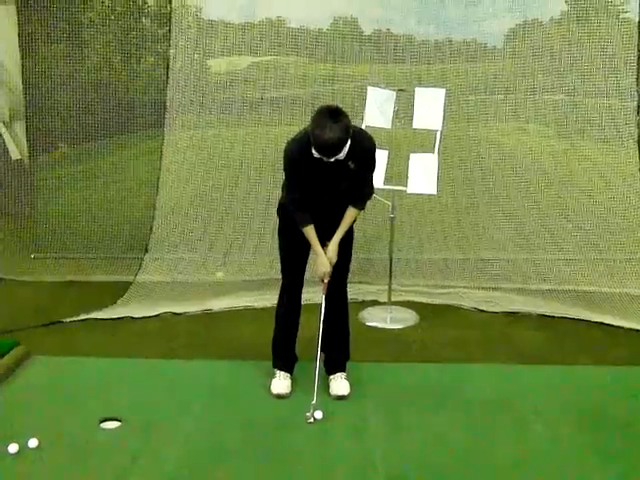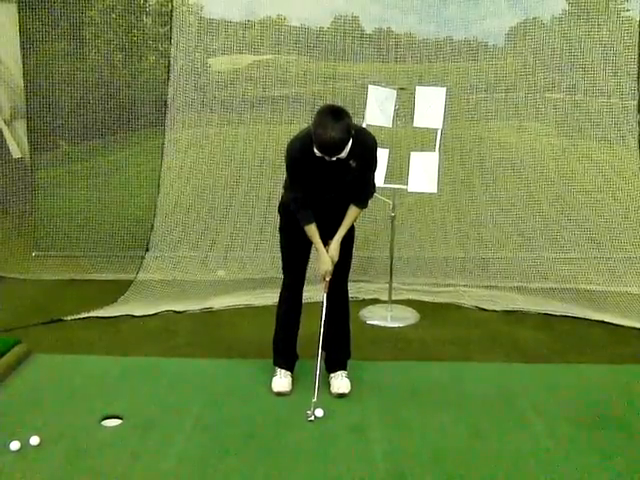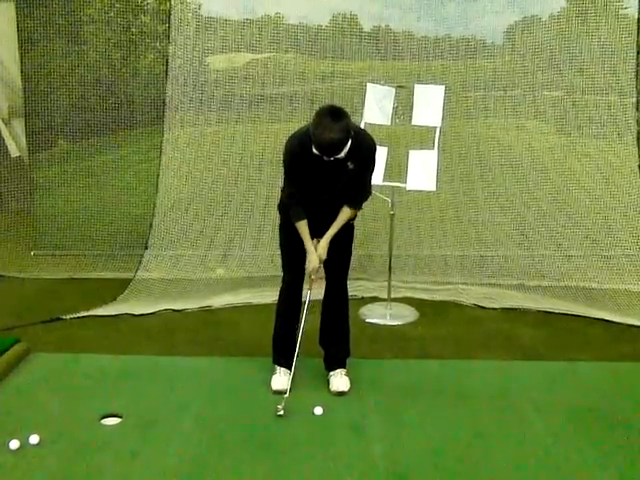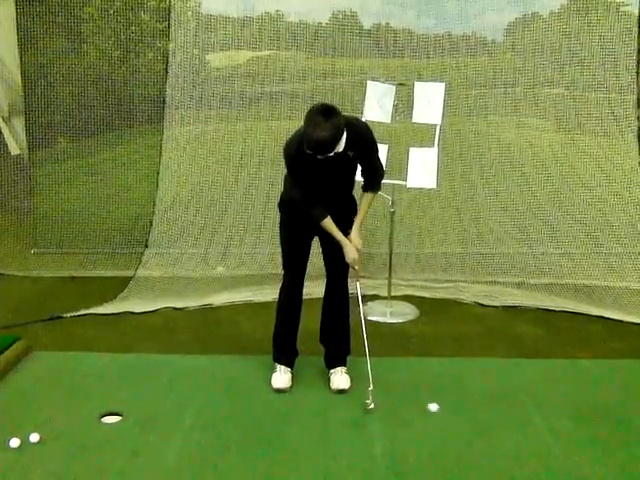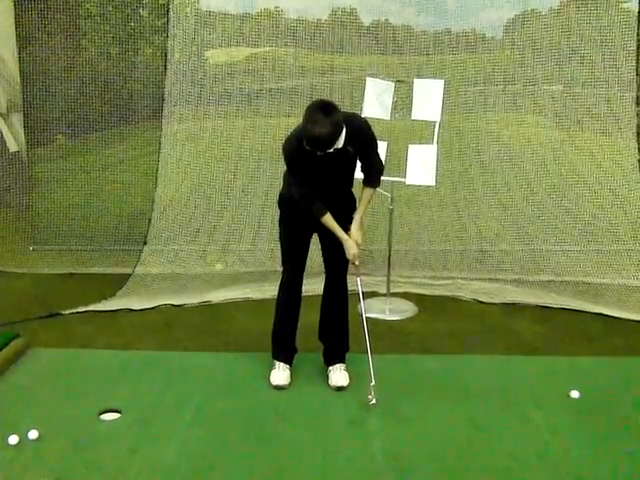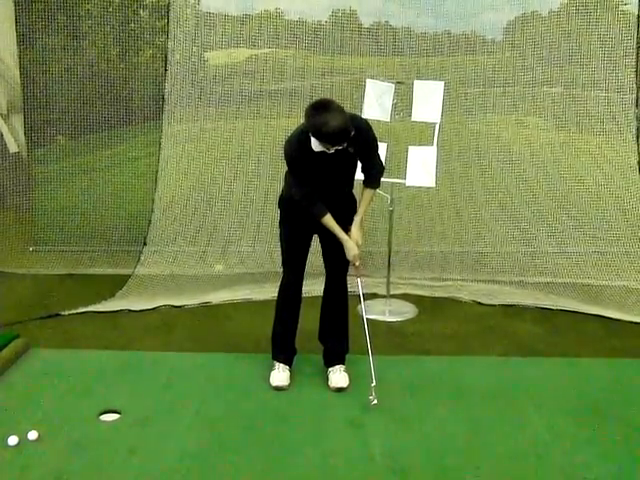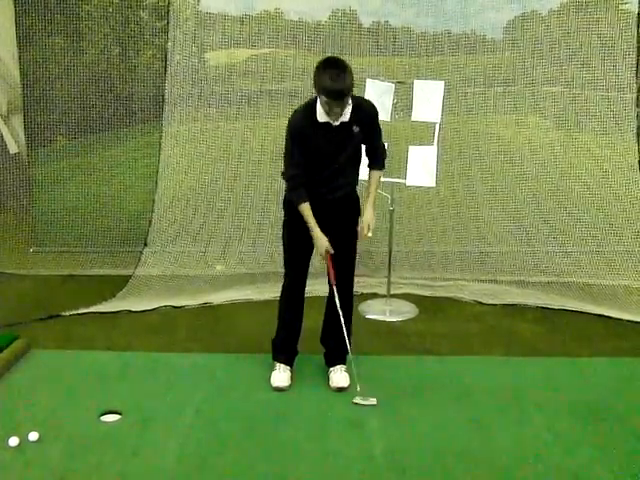
dt=0.7s
person 1, frame 1
left shoulder: (364, 145)
right shoulder: (296, 148)
left elbow: (360, 197)
right elbow: (298, 206)
left wrist: (336, 242)
right wrist: (319, 254)
left hip: (339, 217)
right hip: (297, 217)
left knee: (337, 289)
right knee: (291, 286)
left ankle: (337, 367)
right ankle: (282, 366)
person 1, frame 2
left shoulder: (365, 144)
right shoulder: (298, 147)
left elbow: (361, 196)
right elbow: (301, 205)
left wrist: (337, 240)
right wrist: (321, 252)
left hip: (340, 216)
right hip: (298, 214)
left knee: (338, 287)
right knee: (292, 284)
left ankle: (337, 366)
right ankle: (283, 364)
person 1, frame 3
left shoulder: (364, 145)
right shoulder: (296, 145)
left elbow: (356, 199)
right elbow: (294, 200)
left wrist: (327, 239)
right wrist: (309, 248)
left hip: (338, 214)
right hip: (297, 213)
left knee: (337, 284)
right knee: (292, 281)
left ankle: (337, 363)
right ankle: (282, 361)
person 1, frame 4
left shoulder: (360, 133)
right shoulder: (295, 148)
left elbow: (373, 178)
right elbow: (310, 204)
left wrist: (356, 227)
right wrist: (344, 244)
left hip: (340, 208)
right hip: (299, 210)
left knee: (338, 280)
right knee: (293, 279)
left ankle: (337, 361)
right ankle: (283, 360)
person 1, frame 5
left shoulder: (359, 129)
right shoulder: (294, 145)
left elbow: (373, 172)
right elbow: (309, 200)
left wrist: (357, 221)
right wrist: (344, 239)
left hip: (339, 204)
right hip: (298, 206)
left knee: (337, 277)
right knee: (292, 276)
left ankle: (336, 358)
right ankle: (282, 357)
person 1, frame 6
left shoulder: (360, 129)
right shoulder: (295, 146)
left elbow: (373, 174)
right elbow: (310, 200)
left wrist: (357, 222)
right wrist: (344, 240)
left hip: (340, 206)
right hip: (298, 209)
left knee: (337, 279)
right knee: (292, 278)
left ankle: (335, 359)
right ankle: (282, 358)
person 1, frame 7
left shoulder: (365, 112)
right shoulder: (300, 121)
left elbow: (377, 158)
right elbow: (295, 182)
left wrist: (369, 207)
right wrist: (314, 231)
left hip: (345, 208)
right hip: (302, 207)
left knee: (342, 283)
right knee: (294, 281)
left ankle: (336, 359)
right ankle: (283, 358)
